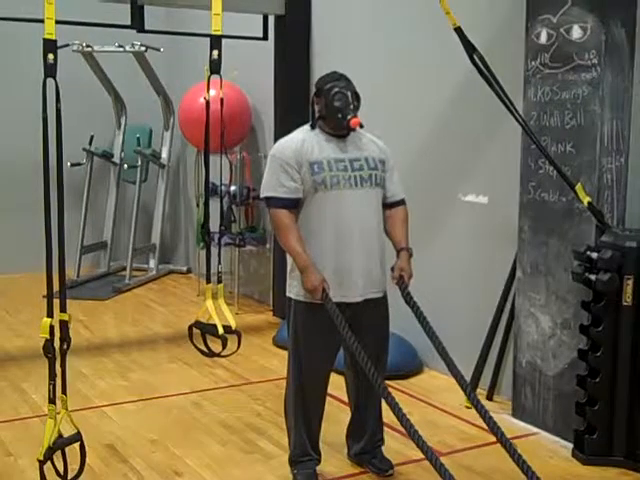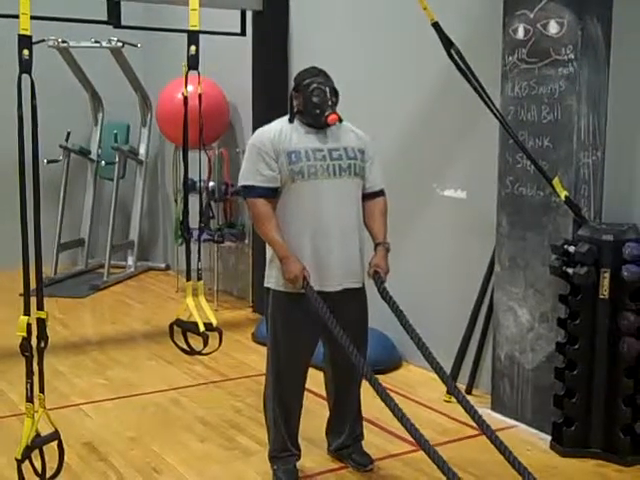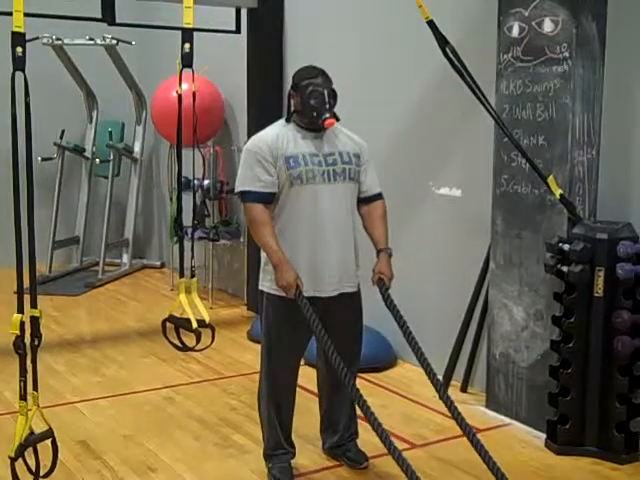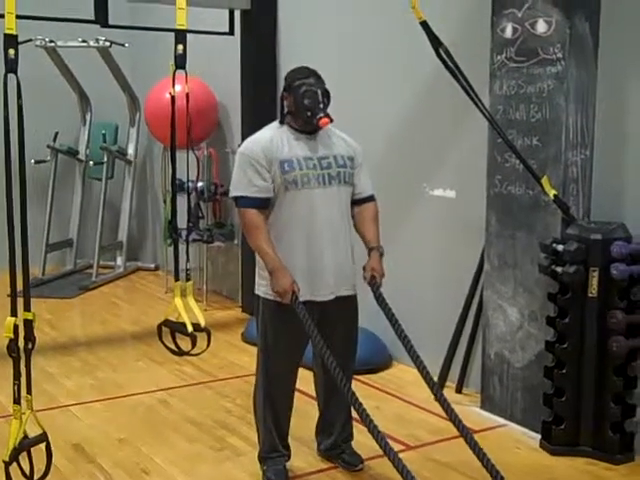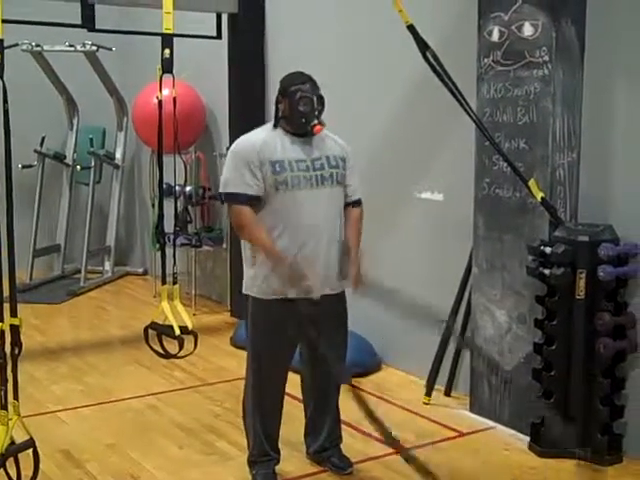
dt=1s
person 1, frame 1
left shoulder: (376, 149)
right shoulder: (292, 149)
left elbow: (394, 205)
right elbow: (281, 214)
left wrist: (403, 251)
right wrist: (306, 268)
left hip: (370, 287)
right hip: (316, 289)
left knee: (369, 373)
right knee: (308, 377)
left ankle: (366, 447)
person 1, frame 2
left shoulder: (356, 139)
right shoulder: (270, 139)
left elbow: (373, 196)
right elbow: (258, 202)
left wrist: (381, 245)
right wrist: (287, 258)
left hip: (348, 278)
right hip: (294, 281)
left knee: (348, 366)
right knee: (287, 371)
left ankle: (346, 441)
person 1, frame 3
left shoulder: (353, 144)
right shoulder: (266, 144)
left elbow: (371, 201)
right elbow: (256, 208)
left wrist: (383, 252)
right wrist: (280, 265)
left hip: (343, 281)
right hip: (289, 283)
left knee: (342, 366)
right knee: (280, 371)
left ankle: (340, 439)
person 1, frame 4
left shoulder: (346, 146)
right shoulder: (260, 147)
left elbow: (363, 203)
right elbow: (251, 213)
left wrist: (374, 250)
right wrist: (276, 269)
left hip: (340, 285)
right hip: (285, 287)
left knee: (338, 369)
right knee: (277, 374)
left ankle: (335, 441)
person 1, frame 5
left shoulder: (338, 148)
right shoulder: (252, 147)
left elbow: (351, 204)
right elbow: (240, 211)
left wrist: (353, 251)
right wrist: (278, 257)
left hip: (328, 285)
right hip: (272, 287)
left knee: (327, 370)
right knee: (267, 375)
left ankle: (324, 444)
